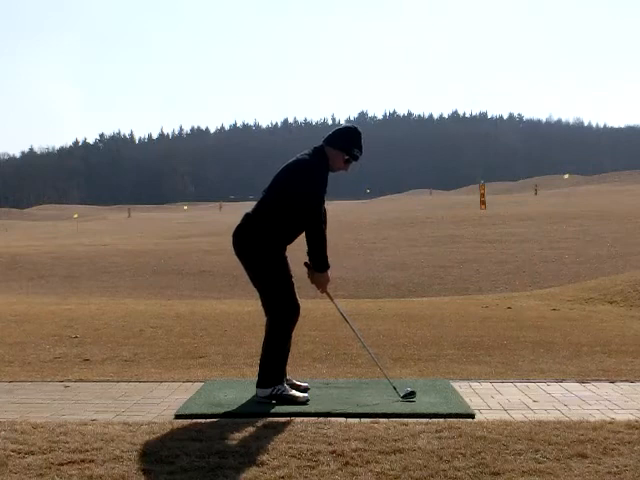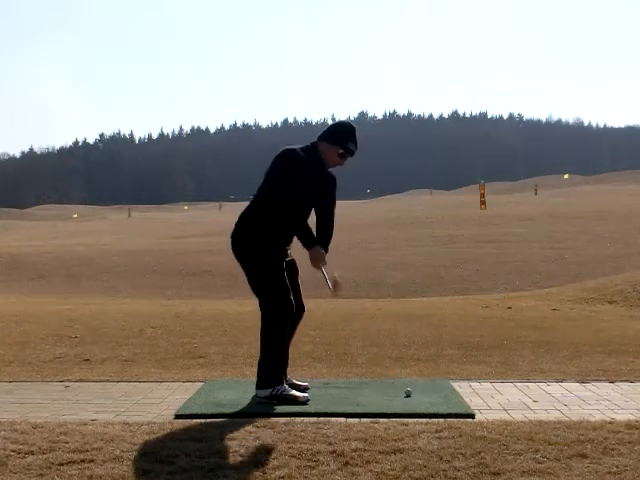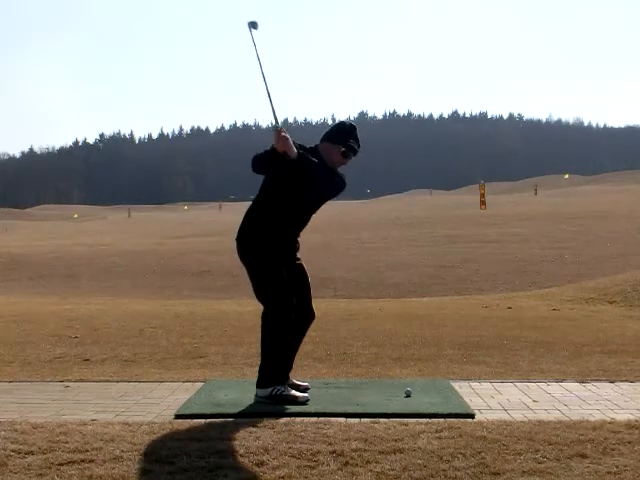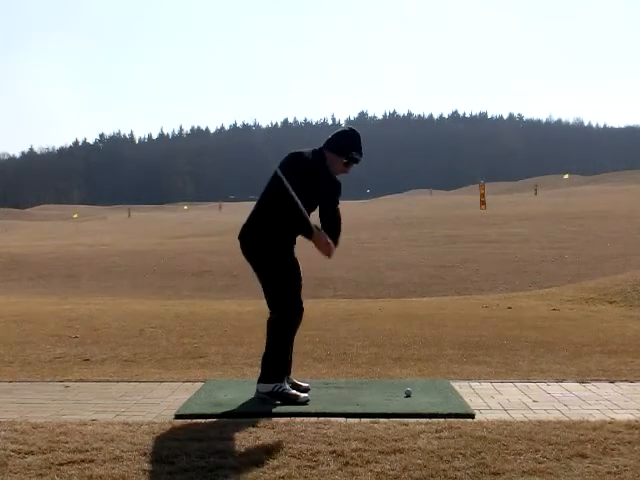
dt=1s
person 1, frame 1
left shoulder: (312, 167)
right shoulder: (310, 169)
left elbow: (315, 220)
right elbow: (314, 222)
left wrist: (315, 263)
right wrist: (321, 266)
left hip: (263, 242)
right hip: (257, 242)
left knee: (283, 310)
right knee: (285, 310)
left ankle: (276, 376)
right ankle: (269, 384)
person 1, frame 2
left shoulder: (326, 179)
right shoulder: (292, 158)
left elbow: (326, 216)
right elbow: (288, 208)
left wrist: (321, 248)
right wrist: (311, 246)
left hip: (276, 244)
right hip: (253, 241)
left knee: (294, 308)
right knee: (279, 307)
left ankle: (278, 375)
right ankle: (268, 384)
person 1, frame 3
left shoulder: (335, 180)
right shoulder: (286, 149)
left elbow: (317, 176)
right elbow: (258, 164)
left wrist: (294, 155)
right wrist: (279, 151)
left hip: (286, 246)
right hip: (256, 241)
left knee: (303, 312)
right knee: (280, 307)
left ankle: (280, 375)
right ankle: (268, 384)
person 1, frame 4
left shoulder: (331, 185)
right shoulder: (300, 162)
left elbow: (332, 217)
right elbow: (282, 203)
left wrist: (329, 239)
right wrist: (314, 233)
left hip: (277, 241)
right hip: (263, 239)
left knee: (287, 307)
right knee: (290, 307)
left ankle: (280, 375)
right ankle: (270, 381)
